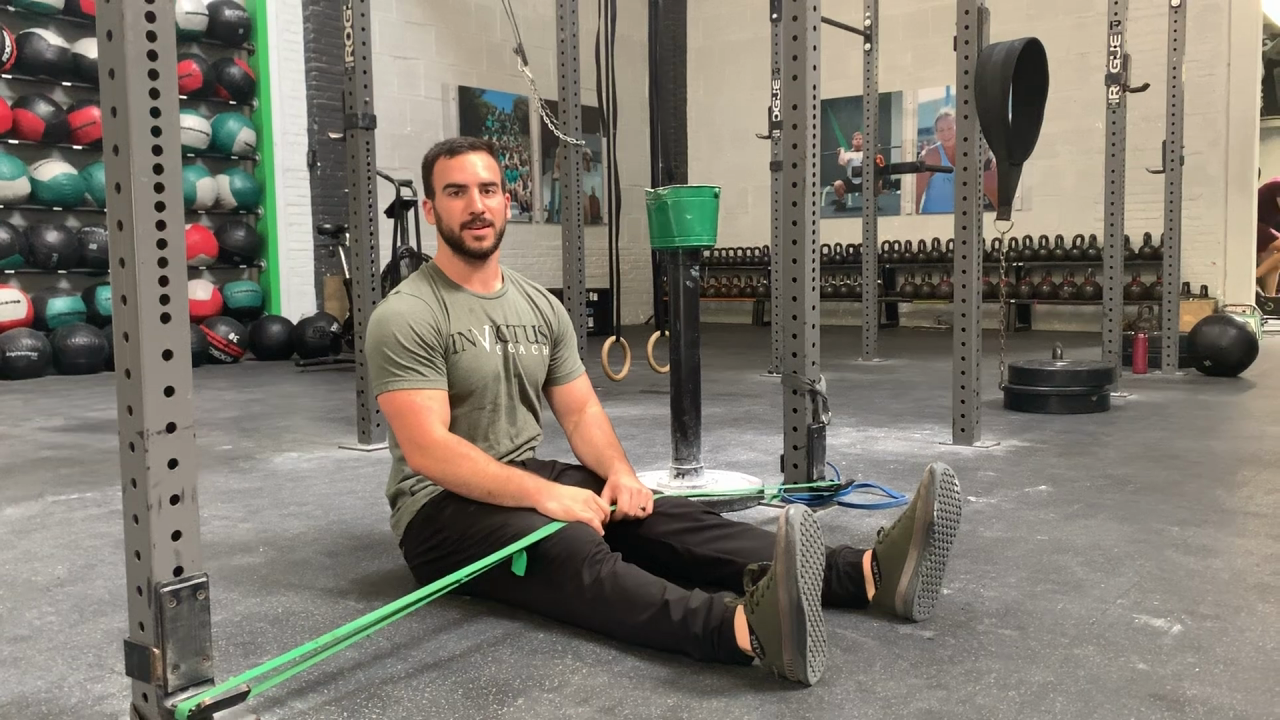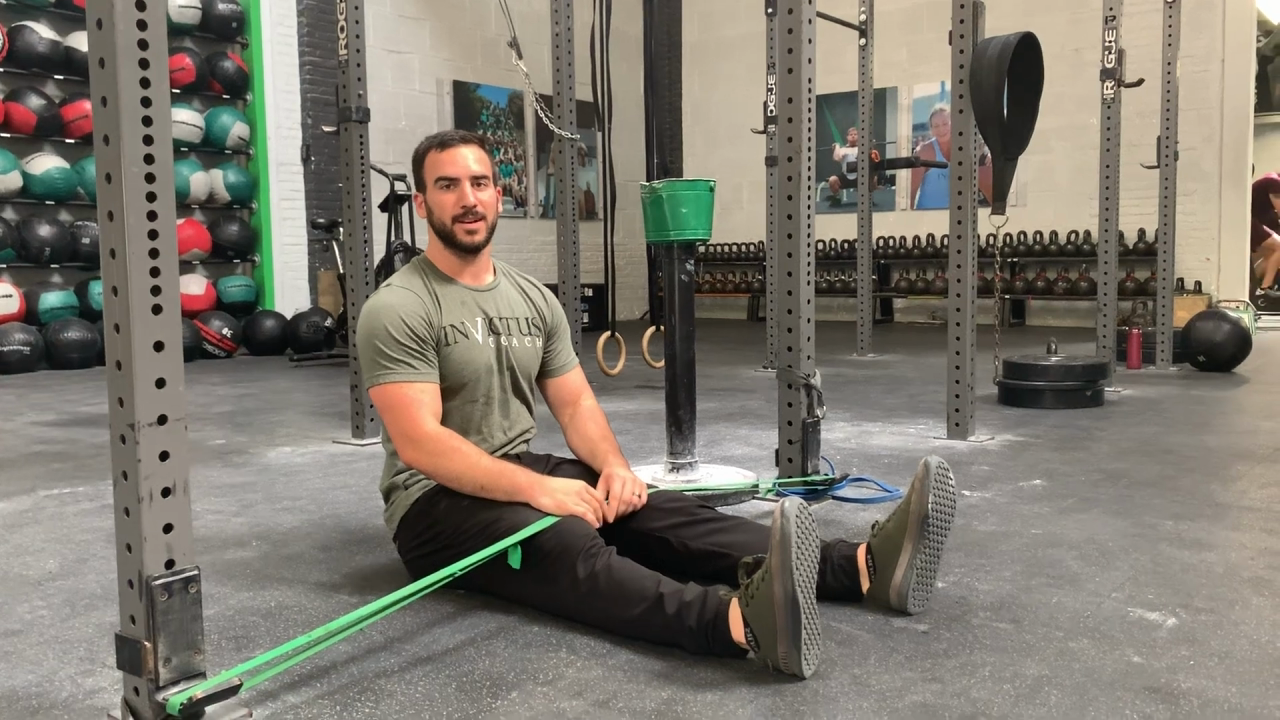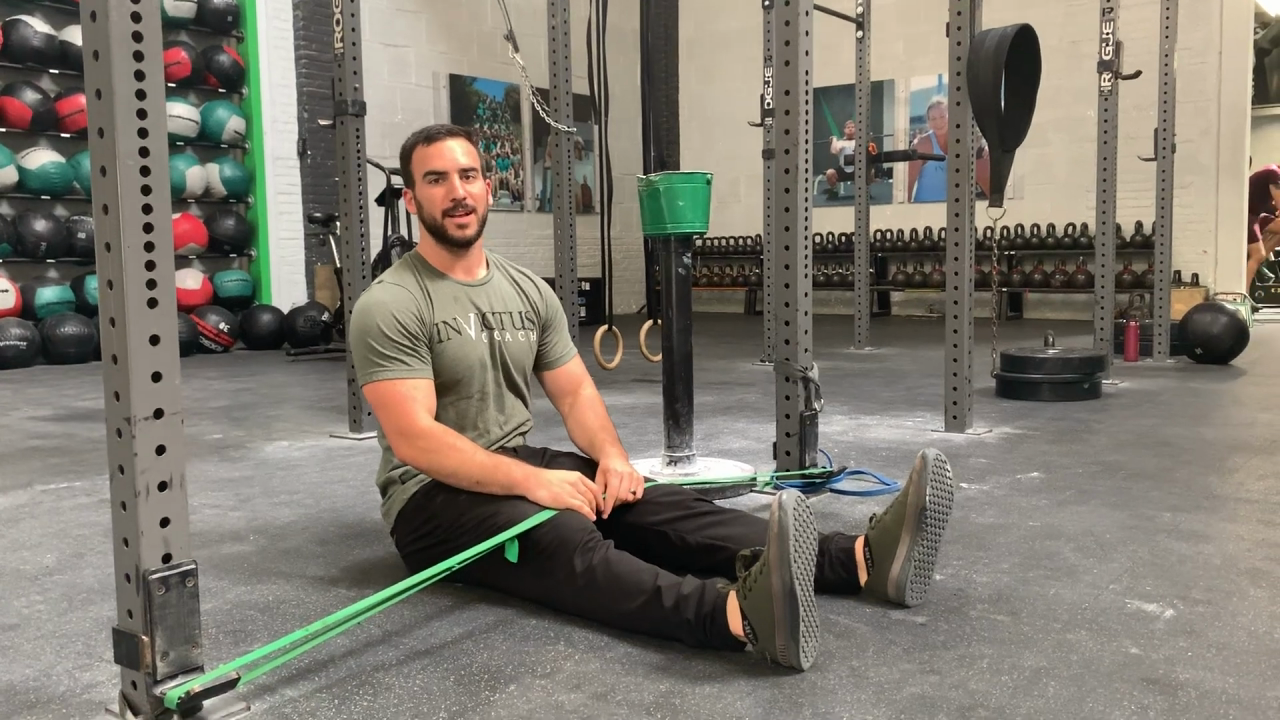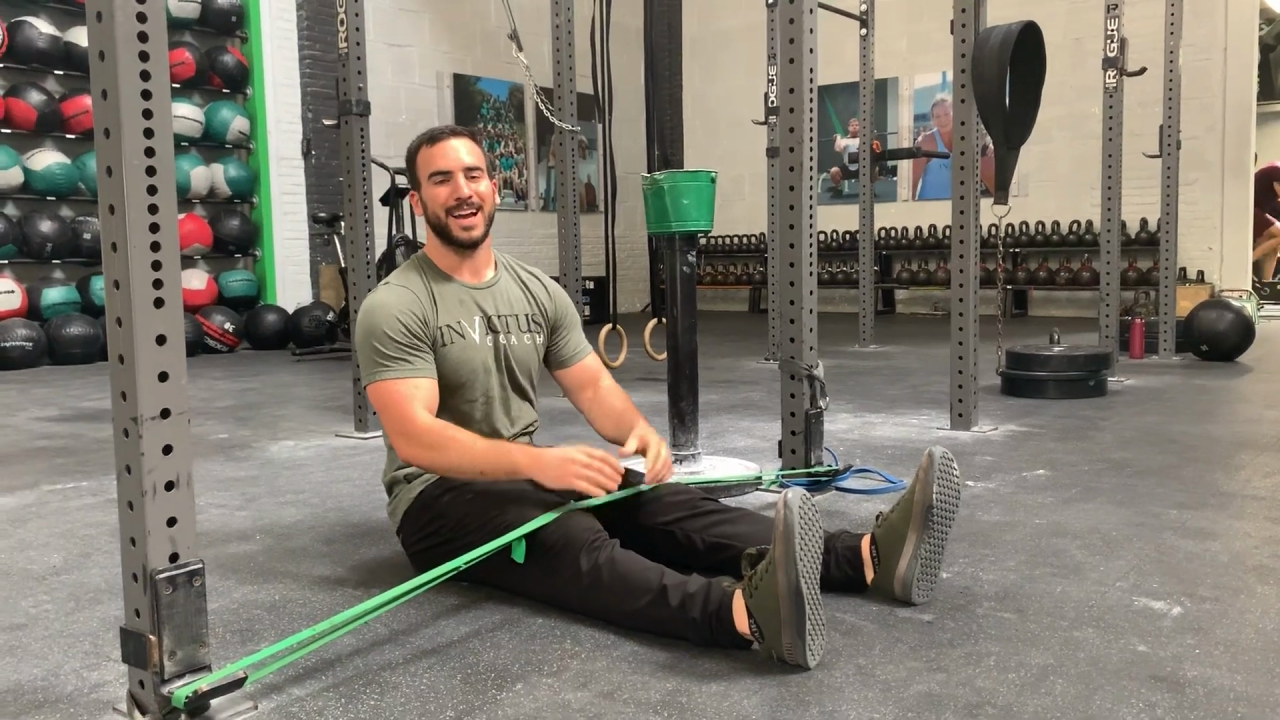
dt=0.4s
person 1, frame 1
left shoulder: (539, 305)
right shoulder: (406, 316)
left elbow: (579, 410)
right elbow: (428, 449)
left wrist: (619, 472)
right wrist: (543, 495)
left hip: (527, 480)
right hip: (442, 508)
left knee: (667, 520)
right knee: (574, 552)
left ankle: (867, 572)
right ankle: (744, 627)
person 1, frame 2
left shoulder: (532, 298)
right shoulder: (398, 309)
left elbow: (573, 403)
right elbow: (419, 443)
left wrist: (613, 465)
right wrist: (537, 489)
left hip: (521, 471)
right hip: (436, 501)
left knee: (660, 513)
right knee: (569, 546)
left ankle: (862, 566)
right ankle: (739, 621)
person 1, frame 3
left shoulder: (528, 289)
right shoulder: (390, 307)
left elbow: (575, 392)
right elbow: (416, 439)
left wrist: (612, 455)
right wrist: (533, 482)
left hip: (519, 465)
right hip: (434, 497)
left knee: (662, 507)
right knee: (567, 540)
left ankle: (861, 559)
right ankle: (738, 613)
person 1, frame 4
left shoulder: (538, 289)
right shoulder: (395, 307)
left elbow: (592, 385)
right elbow: (414, 438)
left wrist: (636, 427)
right wrist: (538, 462)
left hip: (525, 468)
right hip: (440, 494)
left knee: (669, 504)
right knee: (572, 542)
left ankle: (867, 556)
right ankle: (745, 611)
